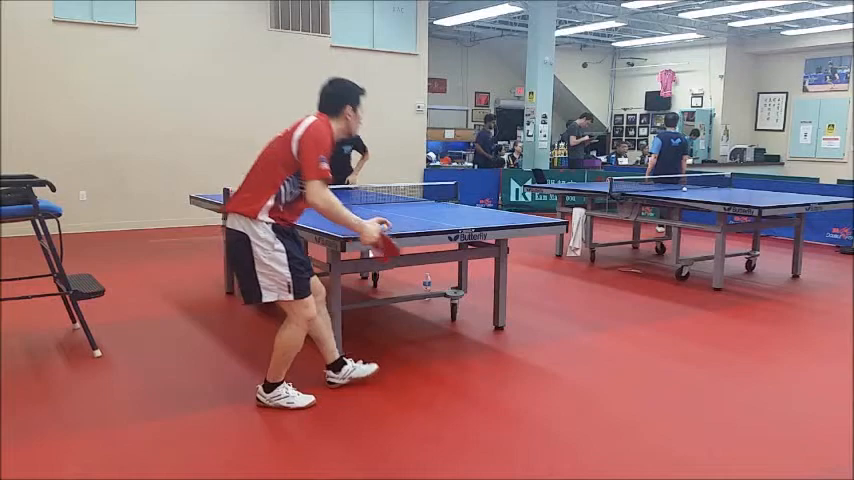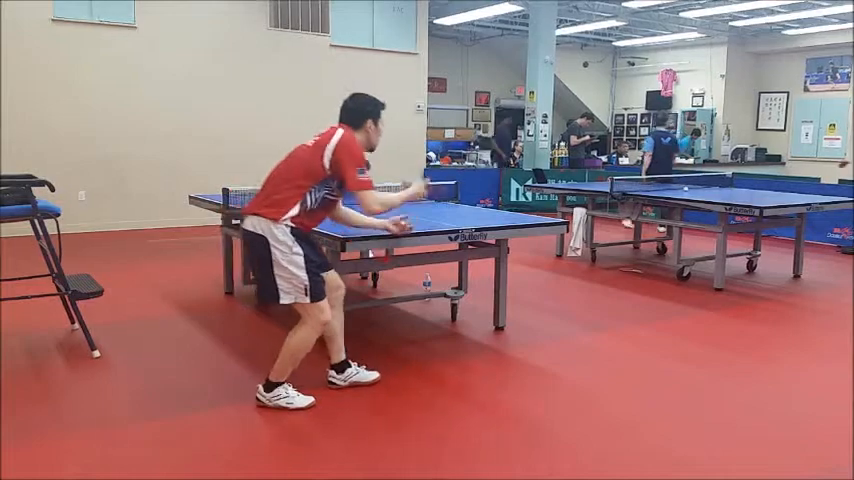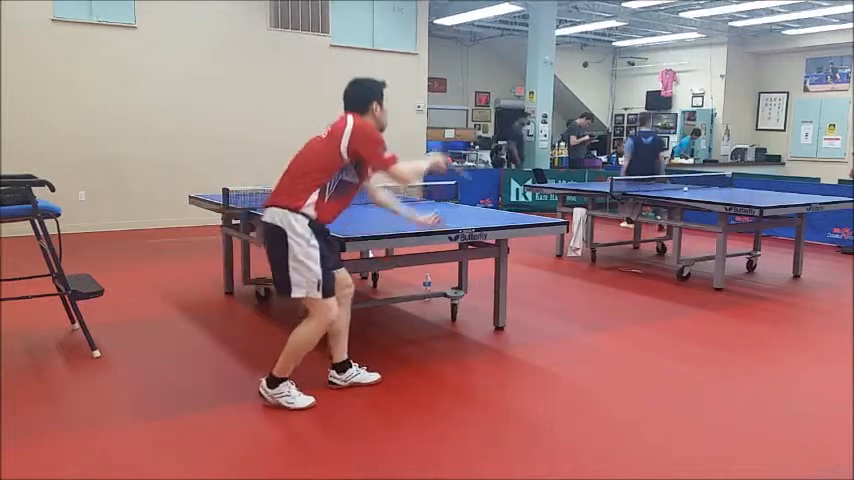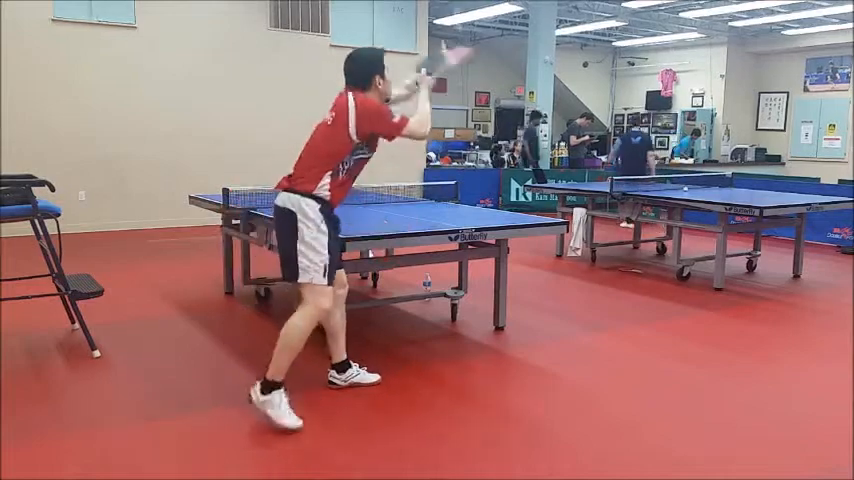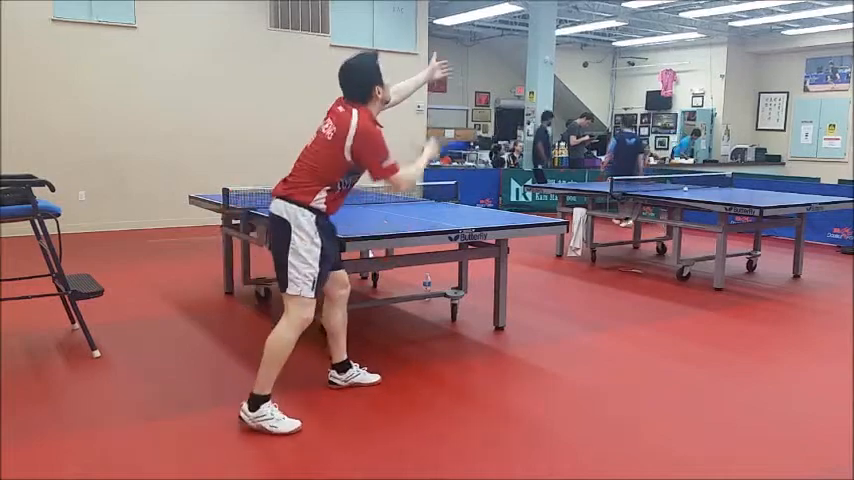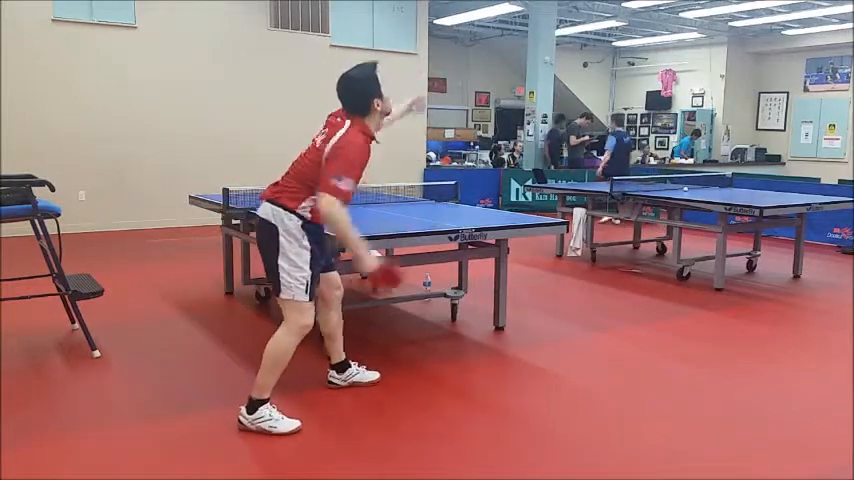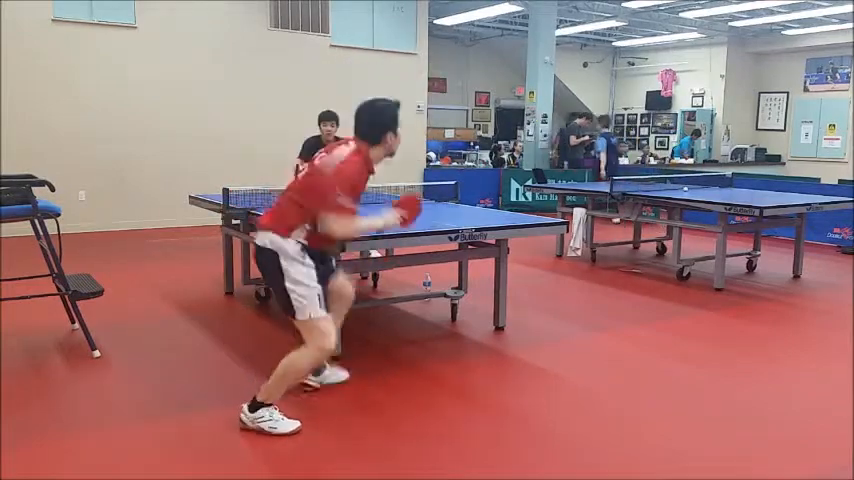
dt=0.3s
person 1, frame 1
left shoulder: (315, 131)
right shoulder: (317, 131)
left elbow: (312, 198)
right elbow: (317, 197)
left wrist: (362, 222)
right wrist: (360, 229)
left hip: (272, 225)
right hip: (256, 227)
left knee: (316, 294)
right knee: (303, 312)
left ankle: (337, 367)
right ankle: (272, 389)
person 1, frame 2
left shoulder: (335, 142)
right shoulder: (346, 143)
left elbow: (334, 209)
right elbow: (372, 203)
left wrist: (382, 225)
right wrist: (409, 194)
left hip: (284, 227)
right hip: (272, 230)
left knee: (334, 289)
right knee: (318, 316)
left ankle: (341, 369)
right ankle: (272, 389)
person 1, frame 3
left shoulder: (348, 133)
right shoulder: (361, 130)
left elbow: (372, 189)
right elbow: (404, 175)
left wrist: (415, 217)
right wrist: (431, 162)
left hip: (302, 221)
right hip: (291, 223)
left knee: (343, 288)
right knee: (325, 313)
left ankle: (341, 368)
right ankle: (275, 384)
person 1, frame 4
left shoulder: (349, 100)
right shoulder: (366, 108)
left elbow: (396, 95)
right elbow: (420, 130)
left wrist: (420, 85)
right wrist: (424, 92)
left hip: (310, 206)
right hip: (303, 208)
left knee: (337, 289)
right knee: (317, 304)
left ankle: (341, 369)
right ankle: (269, 389)
person 1, frame 5
left shoulder: (344, 108)
right shoulder: (363, 129)
left elbow: (391, 97)
right elbow: (400, 182)
left wrist: (427, 74)
right wrist: (427, 156)
left hip: (305, 213)
right hip: (299, 216)
left knee: (338, 287)
right knee: (299, 314)
left ankle: (341, 368)
right ankle: (256, 405)
person 1, frame 6
left shoulder: (345, 121)
right shoulder: (351, 141)
right elbow: (329, 204)
left wrist: (404, 110)
right wrist: (361, 252)
left hip: (297, 218)
right hip: (285, 222)
left knee: (333, 291)
right knee: (300, 321)
left ankle: (342, 368)
right ankle: (255, 409)
person 1, frame 7
left shoulder: (351, 154)
right shoulder: (349, 164)
right elbow: (336, 226)
right wrist: (382, 222)
left hip: (297, 243)
right hip: (282, 247)
left knee: (343, 291)
right knee: (323, 342)
left ankle: (316, 370)
right ankle: (258, 408)
